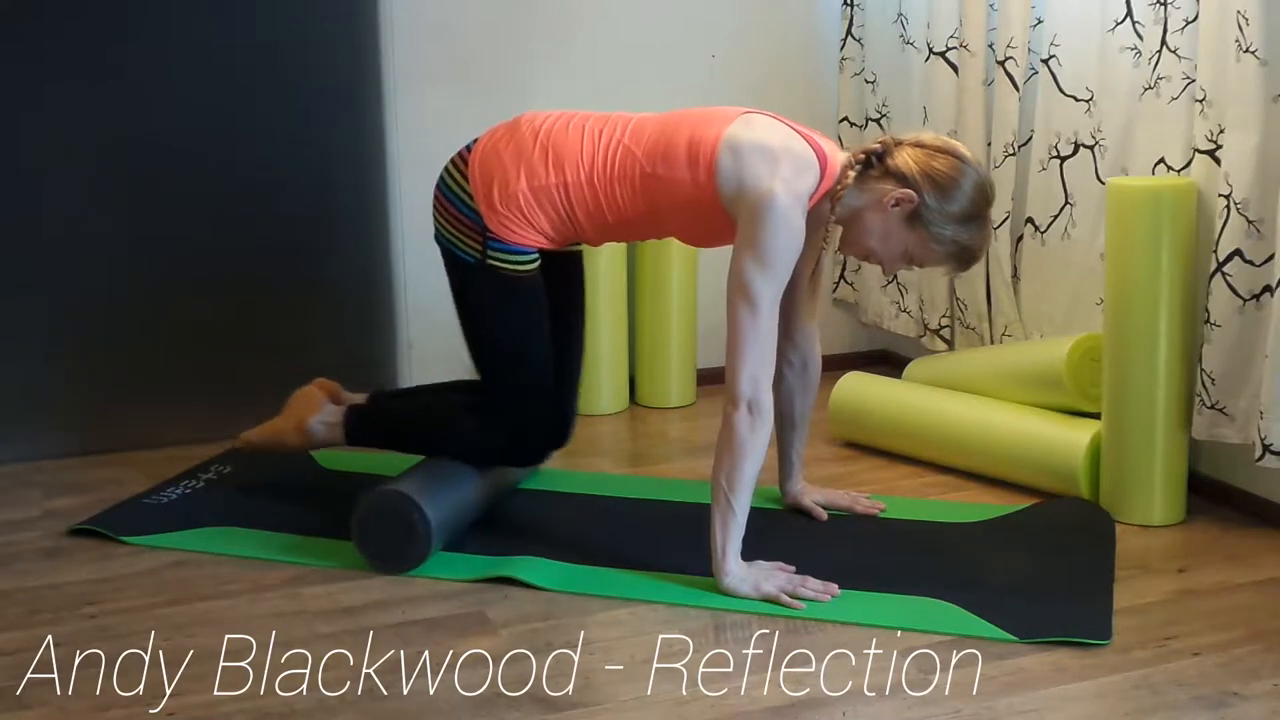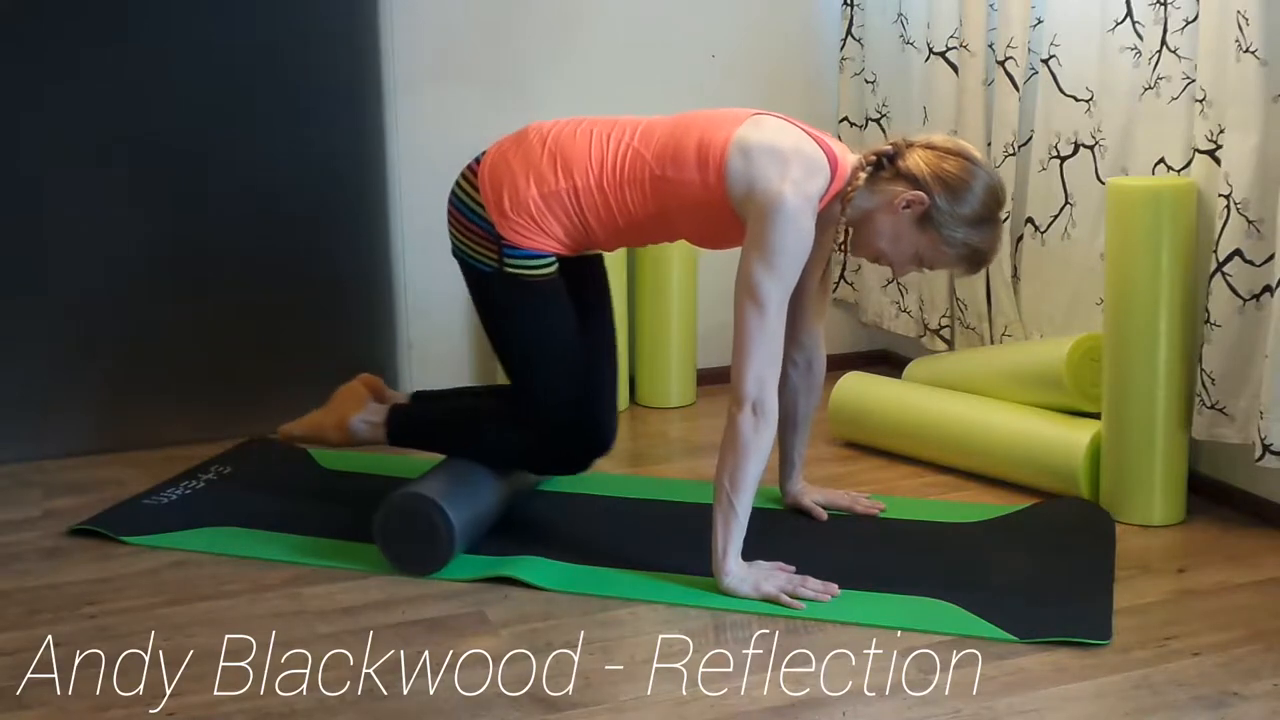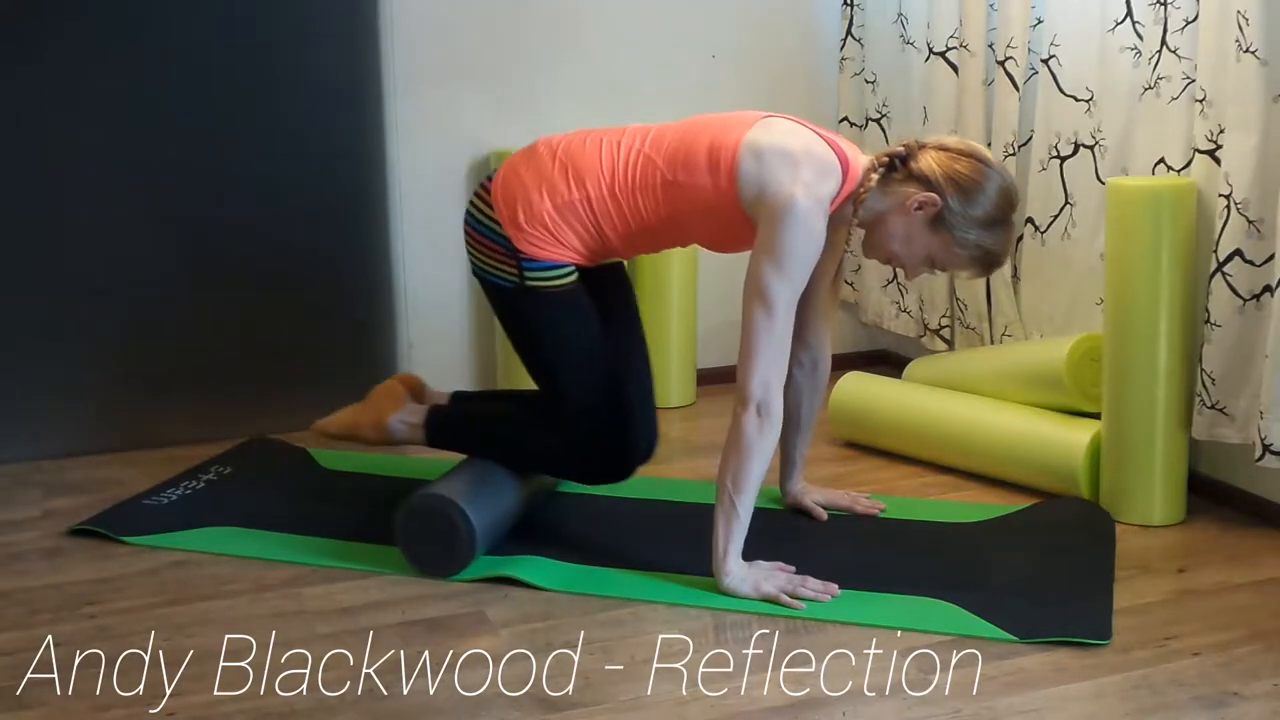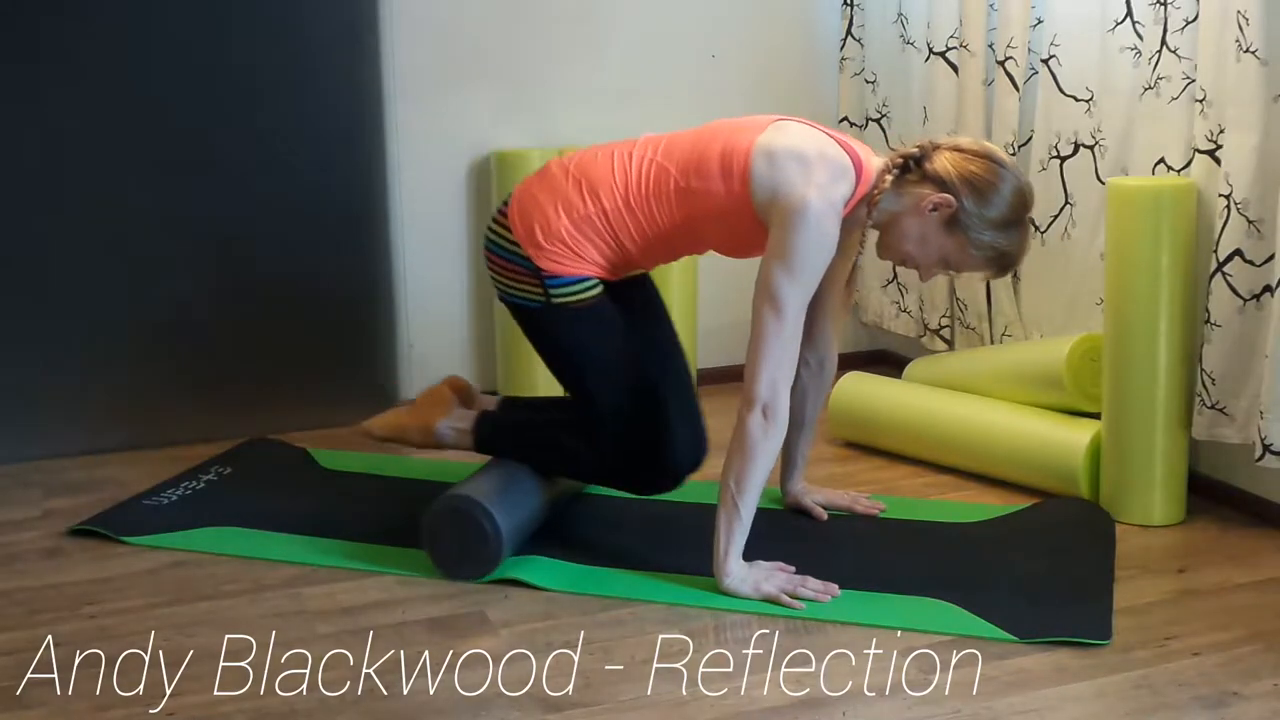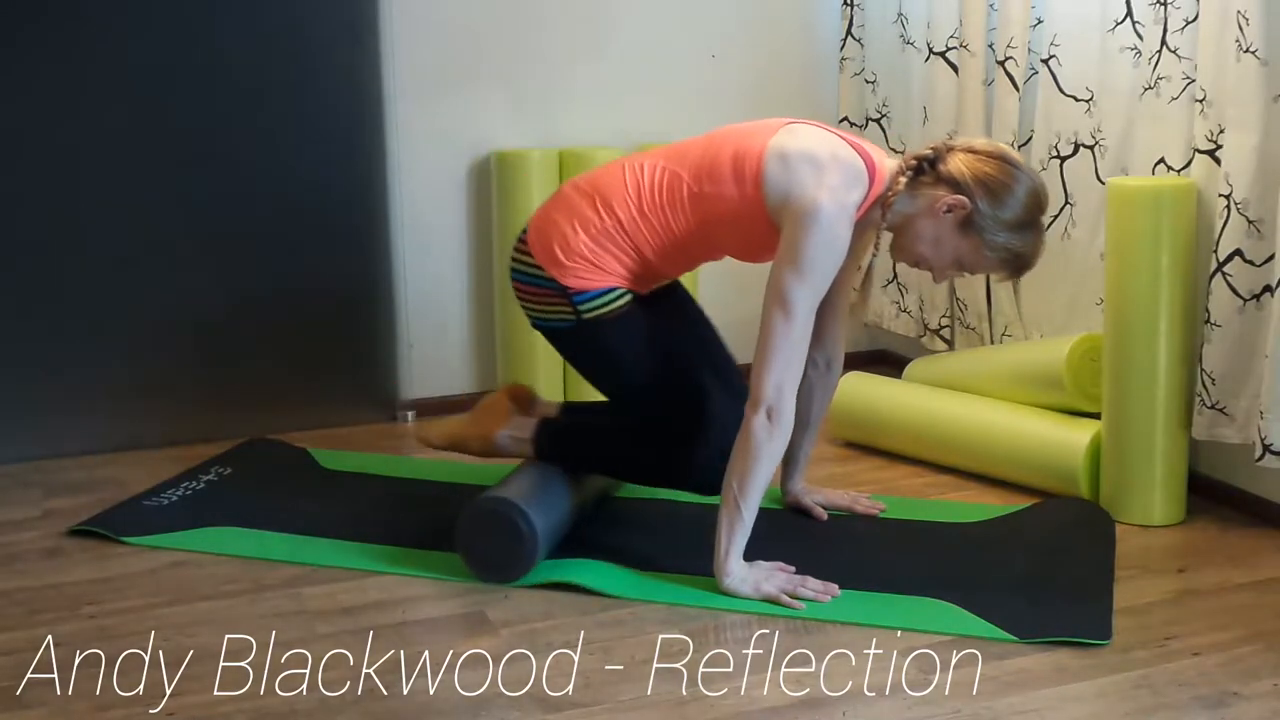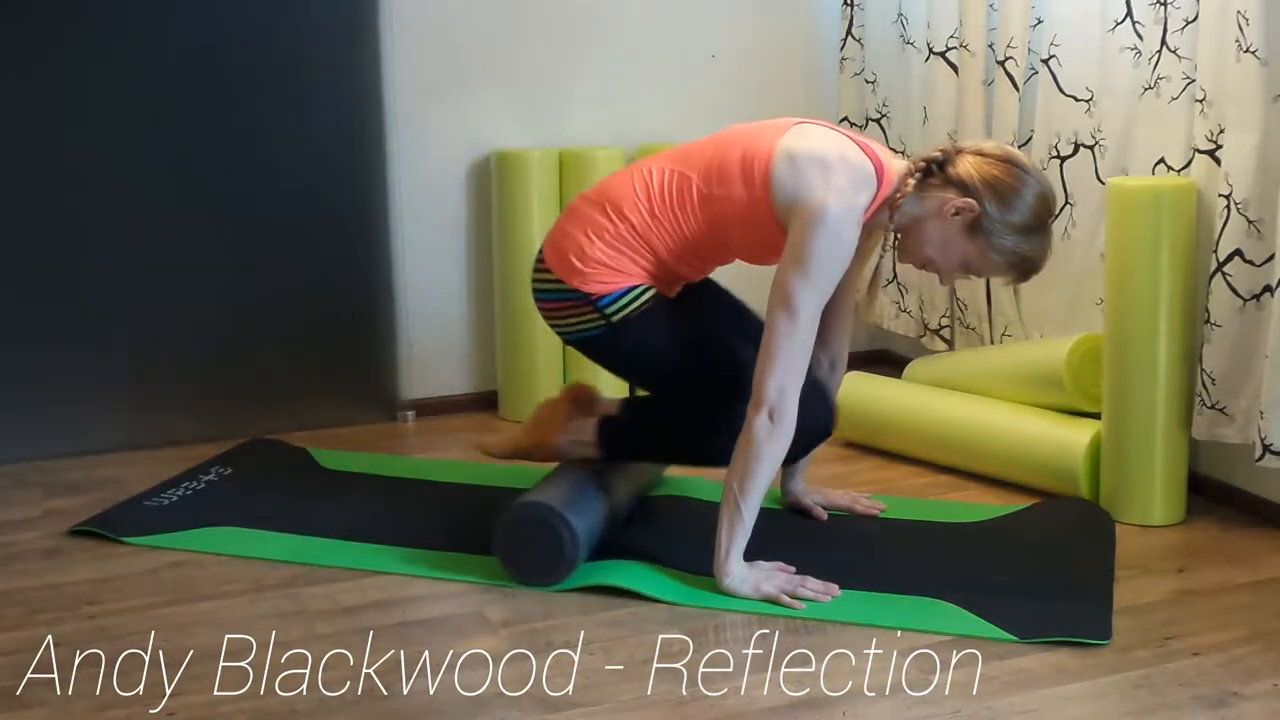
dt=0.2s
person 1, frame 1
left shoulder: (823, 186)
right shoulder: (782, 195)
left elbow: (798, 348)
right elbow: (749, 394)
left wrist: (792, 481)
right wrist: (728, 564)
left hip: (536, 199)
right hip: (494, 201)
left knee: (544, 419)
right knee: (525, 432)
left ankle: (346, 405)
right ankle: (327, 422)
person 1, frame 2
left shoulder: (832, 187)
right shoulder: (792, 196)
left elbow: (804, 349)
right elbow: (753, 396)
left wrist: (793, 481)
right wrist: (728, 564)
left hip: (555, 210)
right hip: (507, 210)
left knee: (586, 428)
right knee: (566, 441)
left ankle: (391, 405)
right ankle: (369, 420)
person 1, frame 3
left shoulder: (840, 189)
right shoulder: (803, 198)
left elbow: (809, 352)
right elbow: (756, 396)
left wrist: (793, 481)
right wrist: (729, 564)
left hip: (573, 224)
right hip: (526, 224)
left knee: (628, 438)
right knee: (606, 450)
left ankle: (432, 406)
right ankle: (409, 420)
person 1, frame 4
left shoulder: (855, 187)
right shoulder: (817, 200)
left elbow: (817, 353)
right elbow: (764, 398)
left wrist: (794, 482)
right wrist: (729, 563)
left hip: (597, 242)
right hip: (549, 242)
left knee: (668, 441)
right knee: (661, 457)
left ankle: (482, 410)
right ankle: (459, 424)
person 1, frame 5
left shoulder: (869, 190)
right shoulder: (830, 203)
left elbow: (824, 353)
right elbow: (772, 401)
left wrist: (792, 479)
right wrist: (731, 564)
left hip: (624, 257)
right hip: (573, 264)
left knee: (723, 421)
right knee: (713, 446)
left ankle: (542, 419)
right ankle: (521, 432)
person 1, frame 6
left shoulder: (881, 188)
right shoulder: (838, 204)
left elbow: (829, 347)
right elbow: (771, 404)
left wrist: (792, 480)
right wrist: (729, 564)
left hip: (644, 261)
right hip: (590, 276)
left knee: (803, 401)
right knee: (798, 413)
left ankle: (600, 421)
right ankle: (584, 433)
